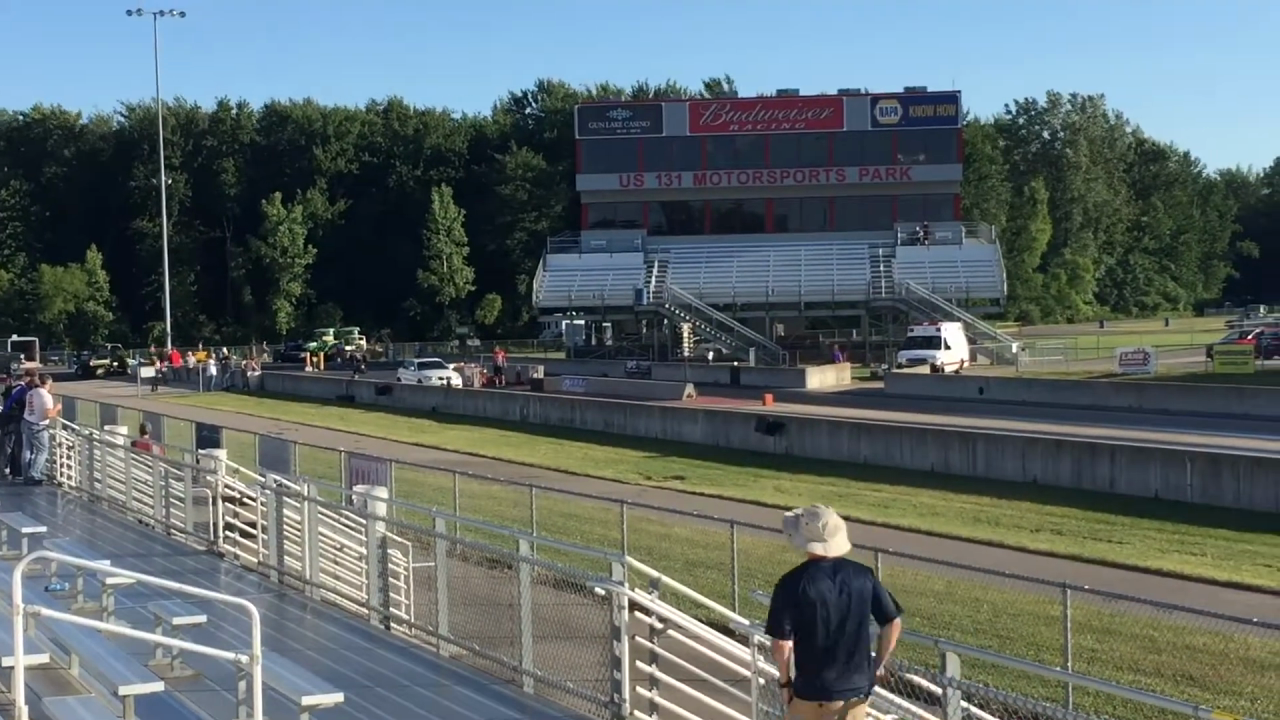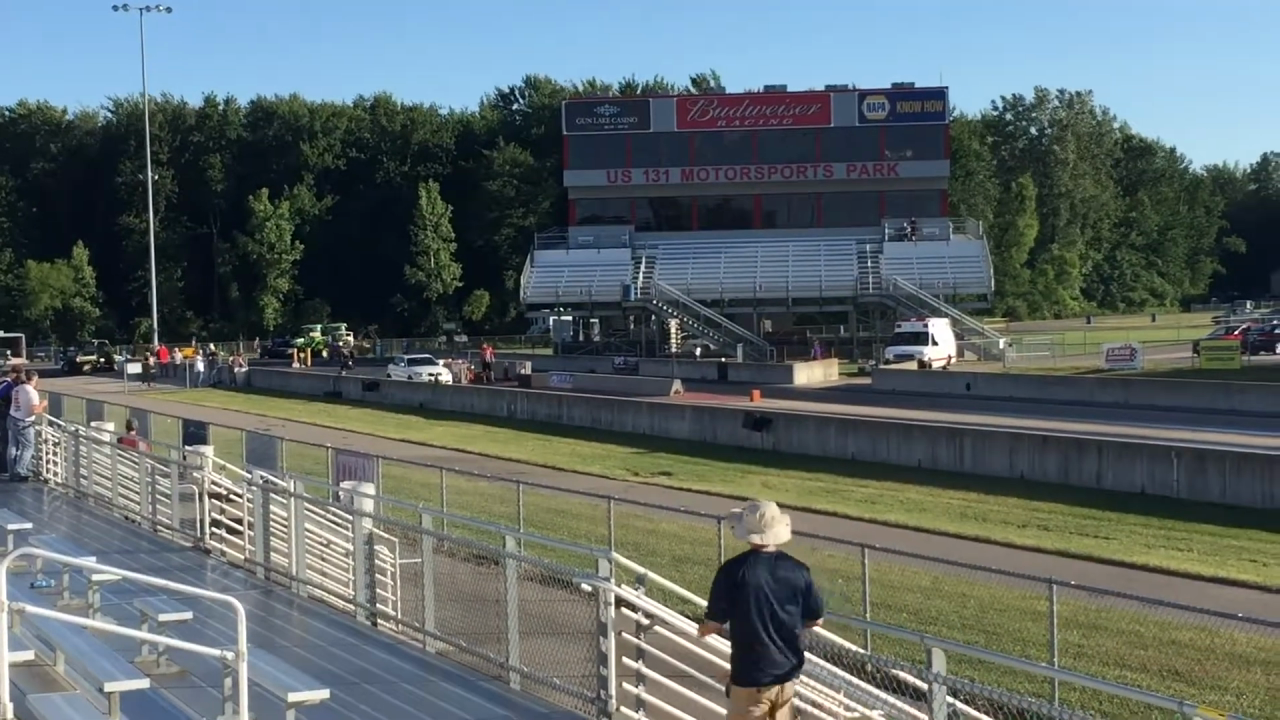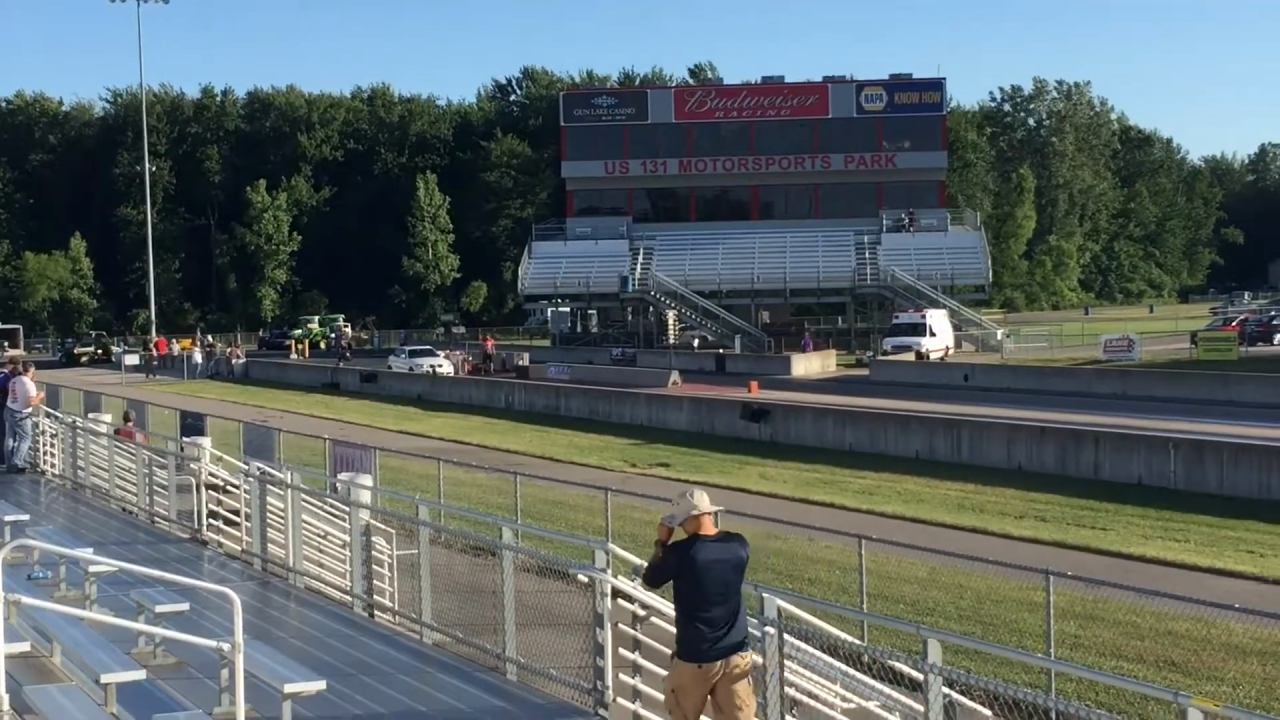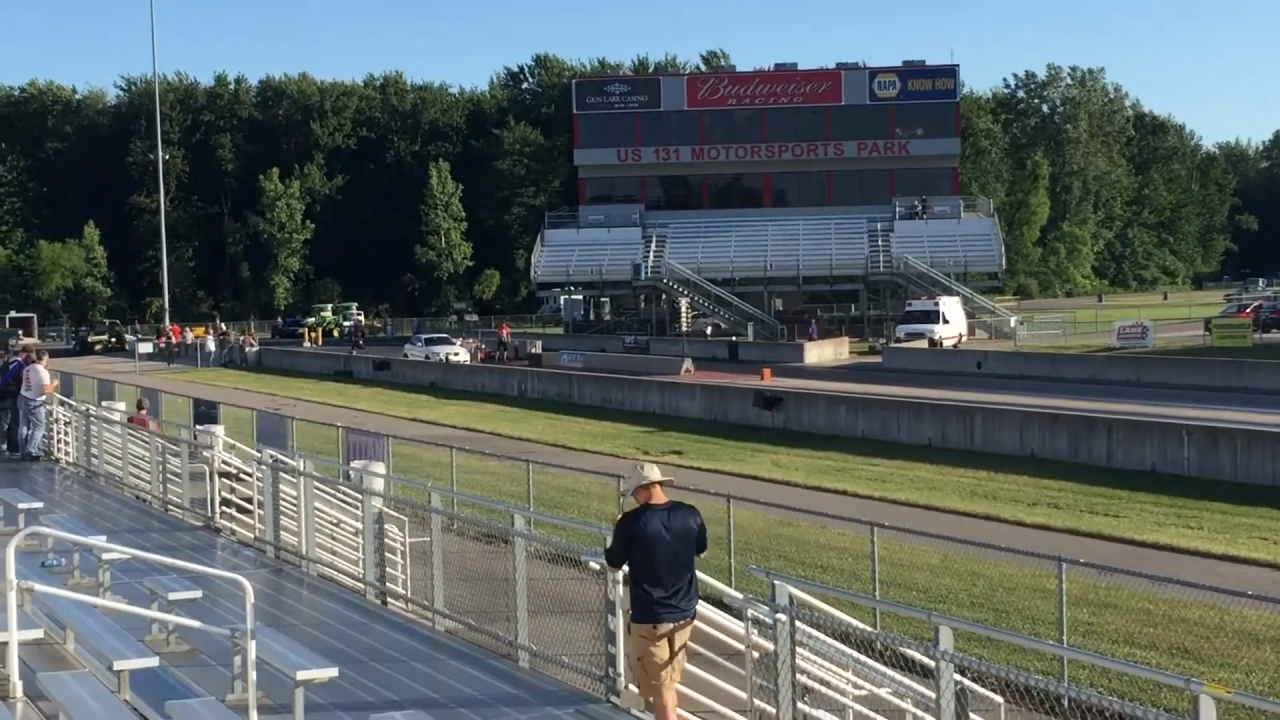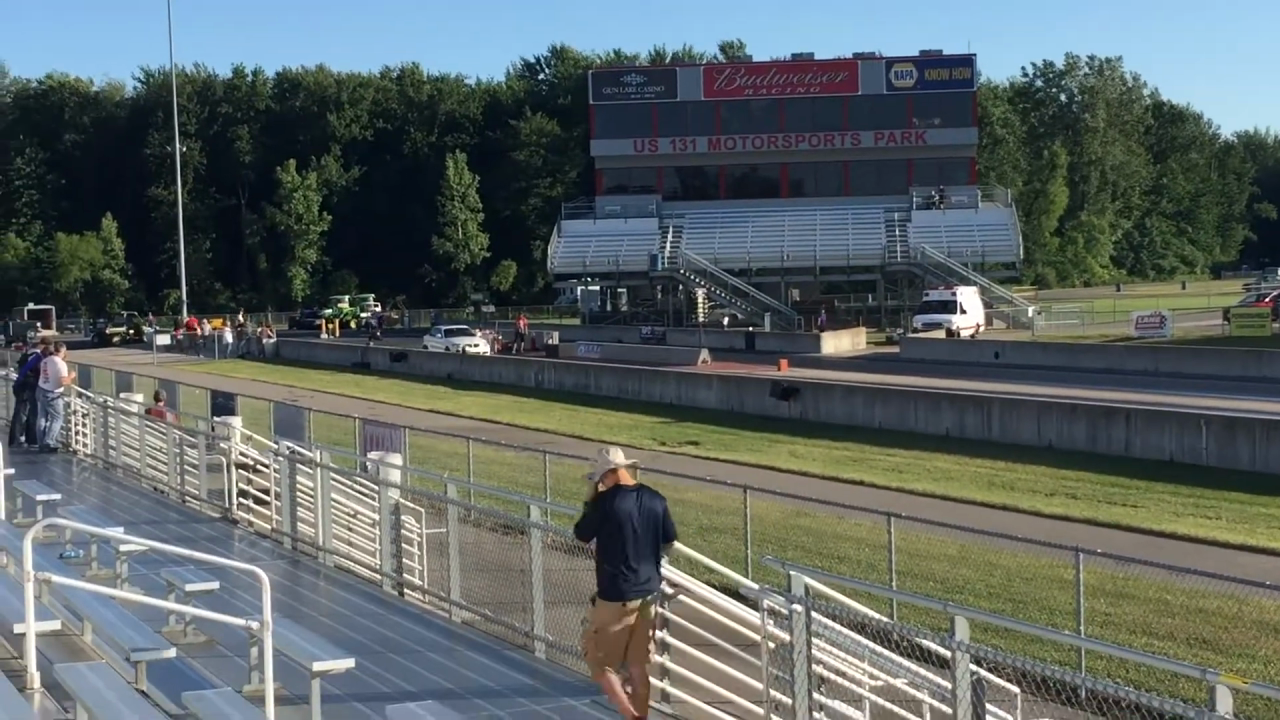
dt=0.4s
person 1, frame 1
left shoulder: (793, 583)
right shoulder: (863, 576)
left elbow: (782, 642)
right elbow: (893, 623)
left wrist: (785, 683)
right wrist: (879, 665)
left hip: (814, 693)
right hip: (857, 688)
person 1, frame 2
left shoulder: (733, 570)
right shoulder: (798, 570)
left elbow: (715, 623)
right elbow: (815, 620)
left wrist: (702, 630)
left hip: (750, 677)
right hip: (787, 673)
person 1, frame 3
left shoulder: (681, 552)
right shoulder: (739, 546)
left elbow: (650, 580)
left wrist: (661, 543)
left hip: (695, 655)
right hip: (736, 651)
person 1, frame 4
left shoulder: (632, 522)
right shoulder: (690, 515)
left elbow: (614, 562)
right elbow: (700, 549)
left wrist: (619, 531)
left hip: (649, 619)
right hip: (684, 615)
left knee: (661, 694)
right knee: (668, 685)
person 1, frame 5
left shoulder: (604, 501)
right shoulder: (656, 500)
left elbow: (582, 535)
right elbow: (668, 541)
left wrist: (590, 500)
left hip: (615, 596)
right hip: (648, 593)
left knee: (599, 664)
right knee: (638, 666)
